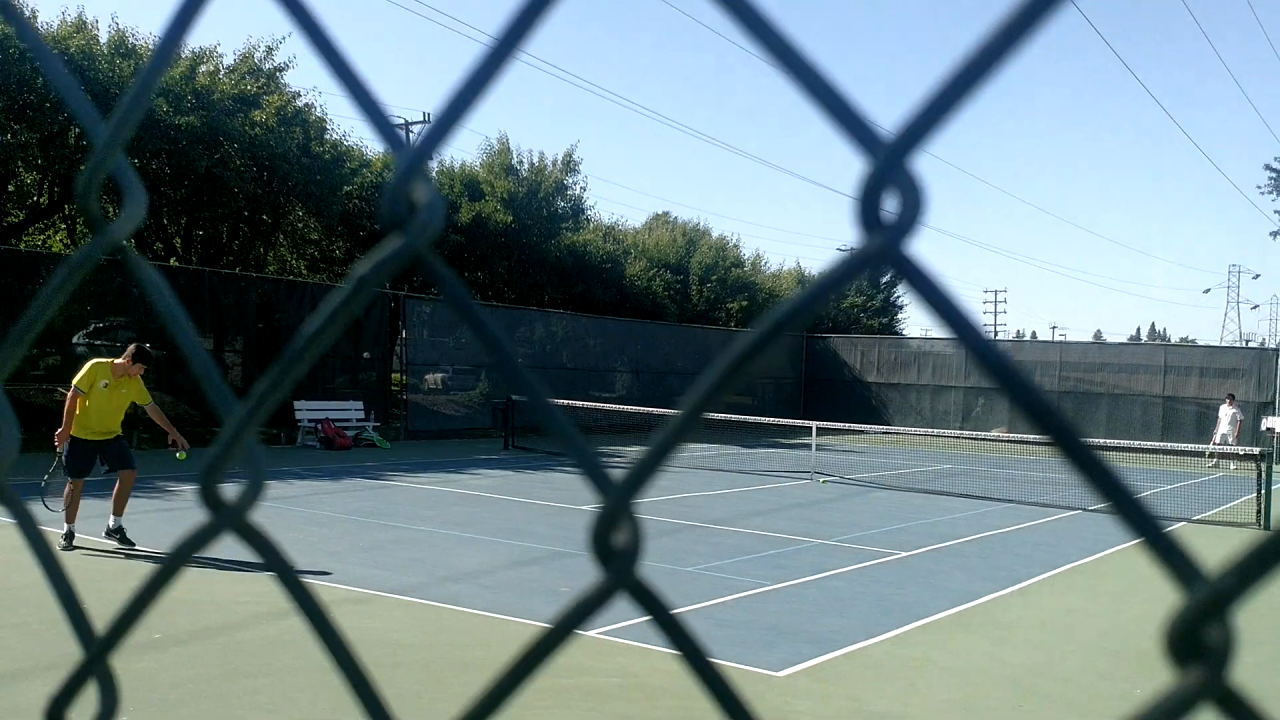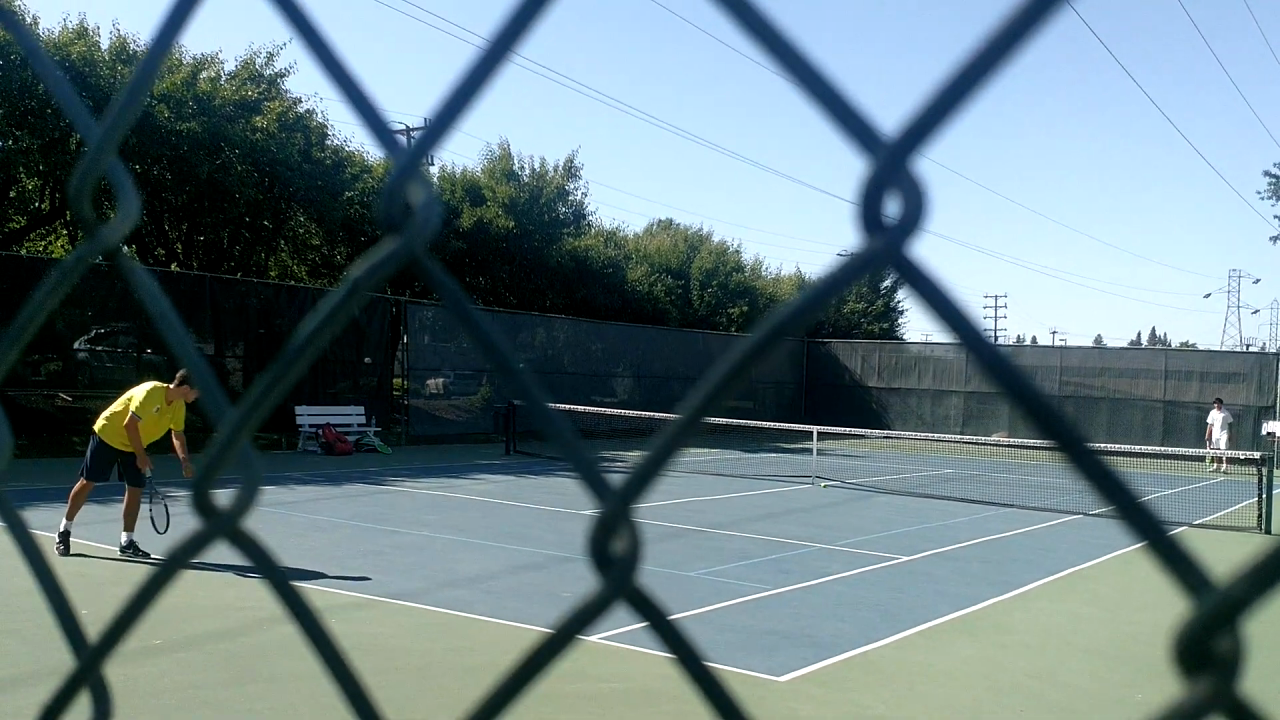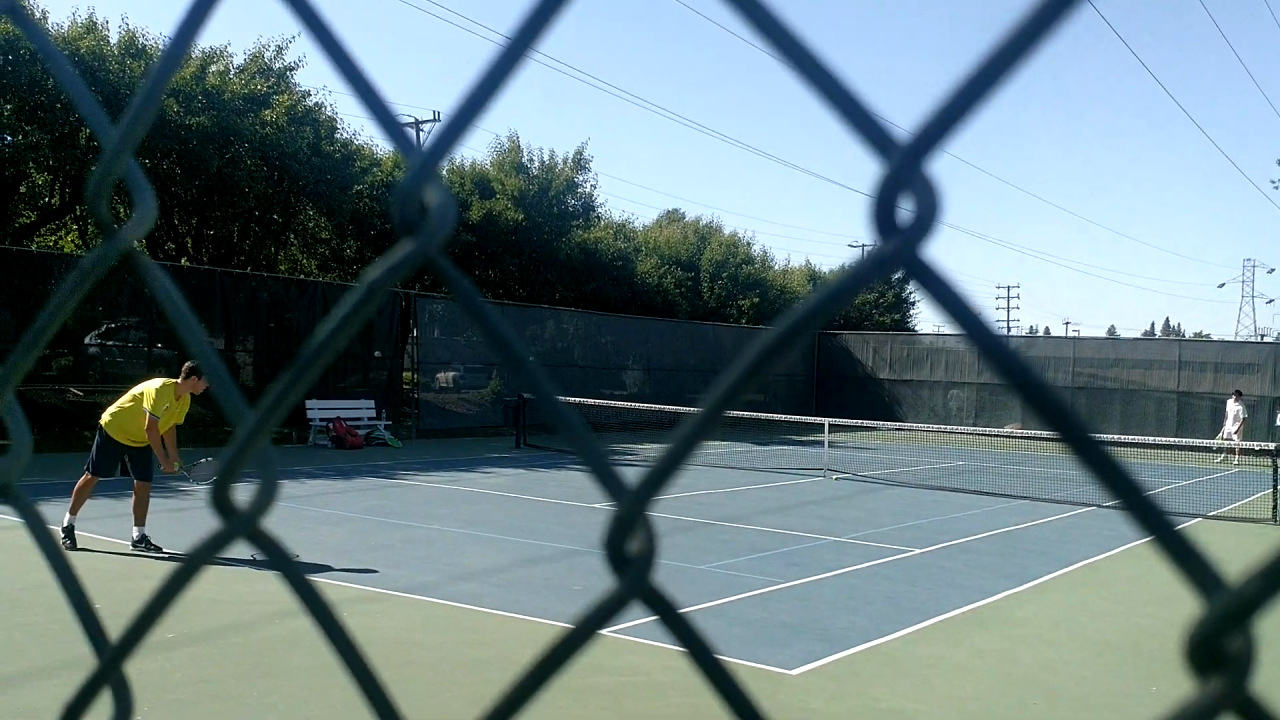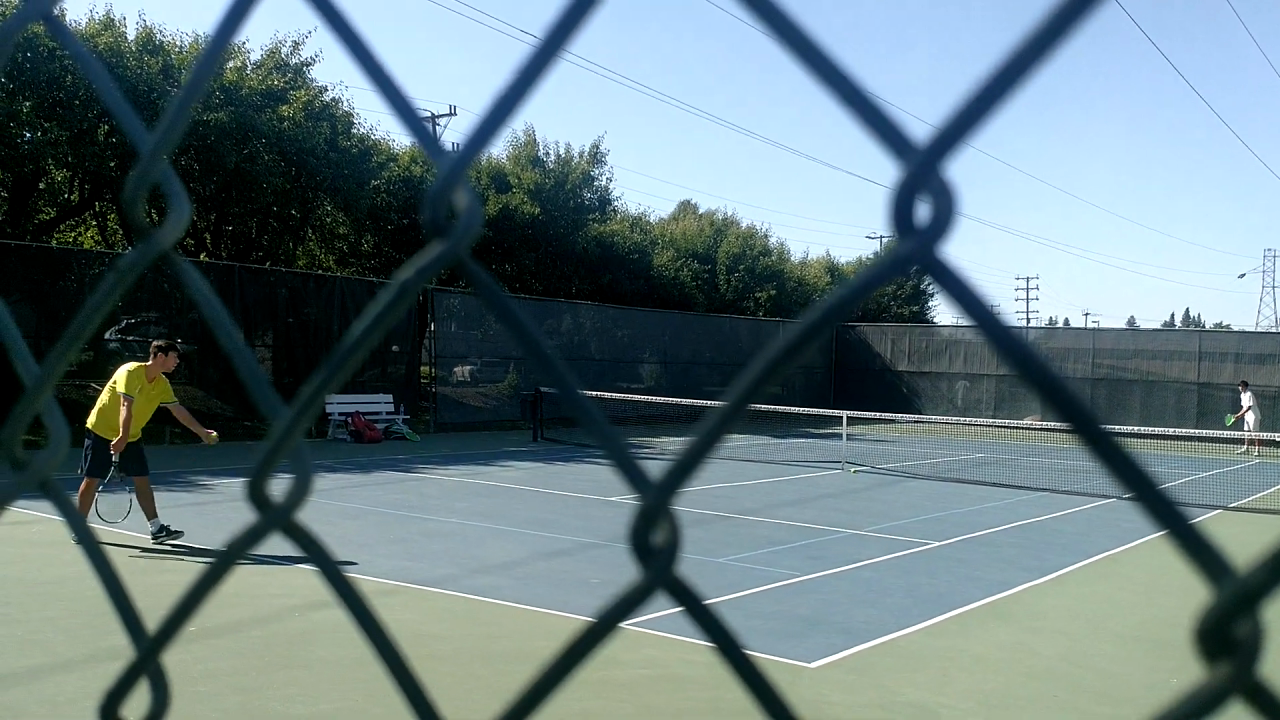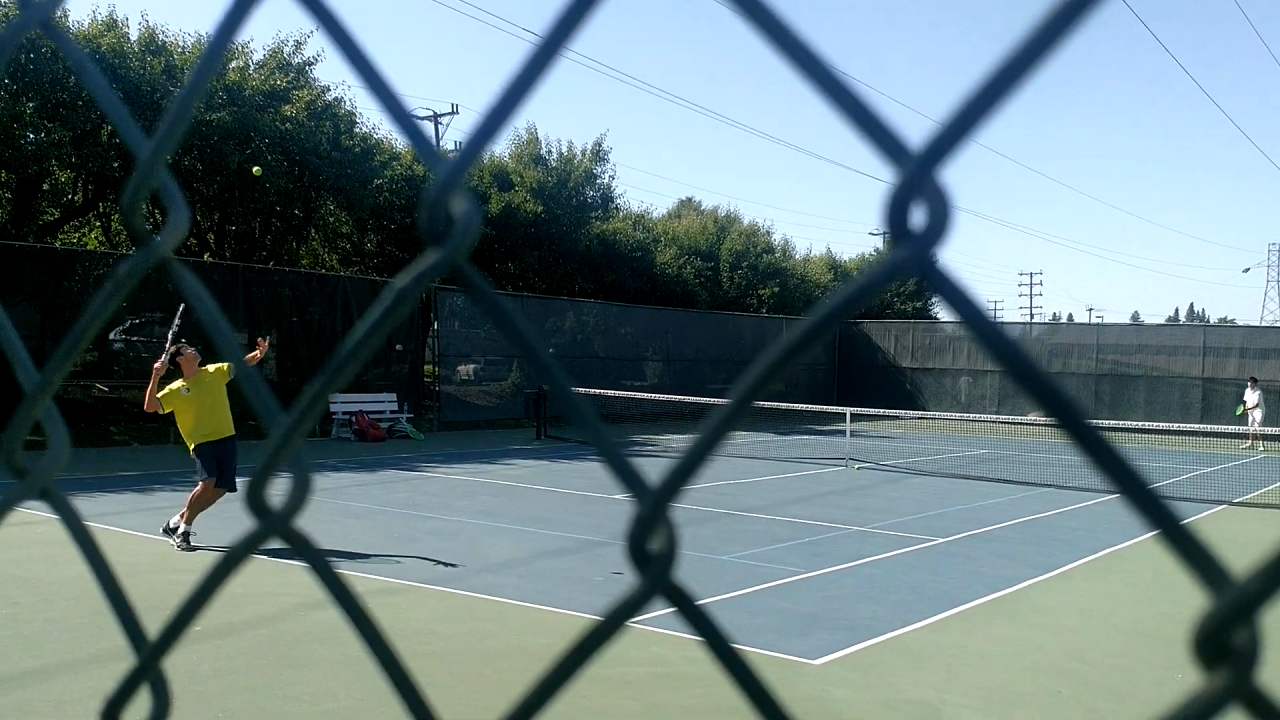
dt=0.7s
person 1, frame 1
left shoulder: (134, 382)
right shoulder: (95, 367)
left elbow: (151, 408)
right elbow: (73, 396)
left wrist: (173, 432)
right wrist: (65, 429)
left hip: (111, 435)
right hip: (80, 434)
left knee: (128, 474)
right knee: (75, 482)
left ankle: (115, 526)
right ankle: (68, 531)
person 1, frame 2
left shoulder: (179, 406)
right shoulder: (150, 392)
left elbow: (178, 435)
right elbow: (129, 425)
left wrist: (185, 460)
right wrist: (142, 457)
left hip: (135, 446)
right hip: (107, 436)
left knee: (135, 490)
right knee: (87, 482)
left ankle: (127, 542)
right ankle: (64, 531)
person 1, frame 3
left shoulder: (185, 400)
right shoulder: (159, 389)
left elbow: (169, 427)
right elbow: (150, 428)
left wrist: (173, 457)
right wrist: (163, 460)
left hip: (140, 441)
right hip: (113, 431)
left knee: (144, 485)
right knee: (91, 477)
left ankle: (139, 537)
right ankle: (68, 524)
person 1, frame 4
left shoulder: (162, 383)
right shoulder: (130, 371)
left elbow: (179, 410)
right elbow: (126, 406)
left wrist: (203, 432)
right wrist: (123, 437)
left hip: (131, 438)
right hip: (101, 434)
left knee: (142, 480)
right knee: (92, 480)
left ankle: (157, 528)
person 1, frame 5
left shoulder: (214, 372)
right shoulder: (175, 390)
left elbow: (244, 363)
right elbow: (150, 407)
left wrist: (260, 352)
right wrist: (155, 376)
left hip: (226, 439)
right hip: (203, 442)
left knee: (218, 490)
right knee: (207, 484)
left ankle: (176, 523)
right ankle: (182, 529)
